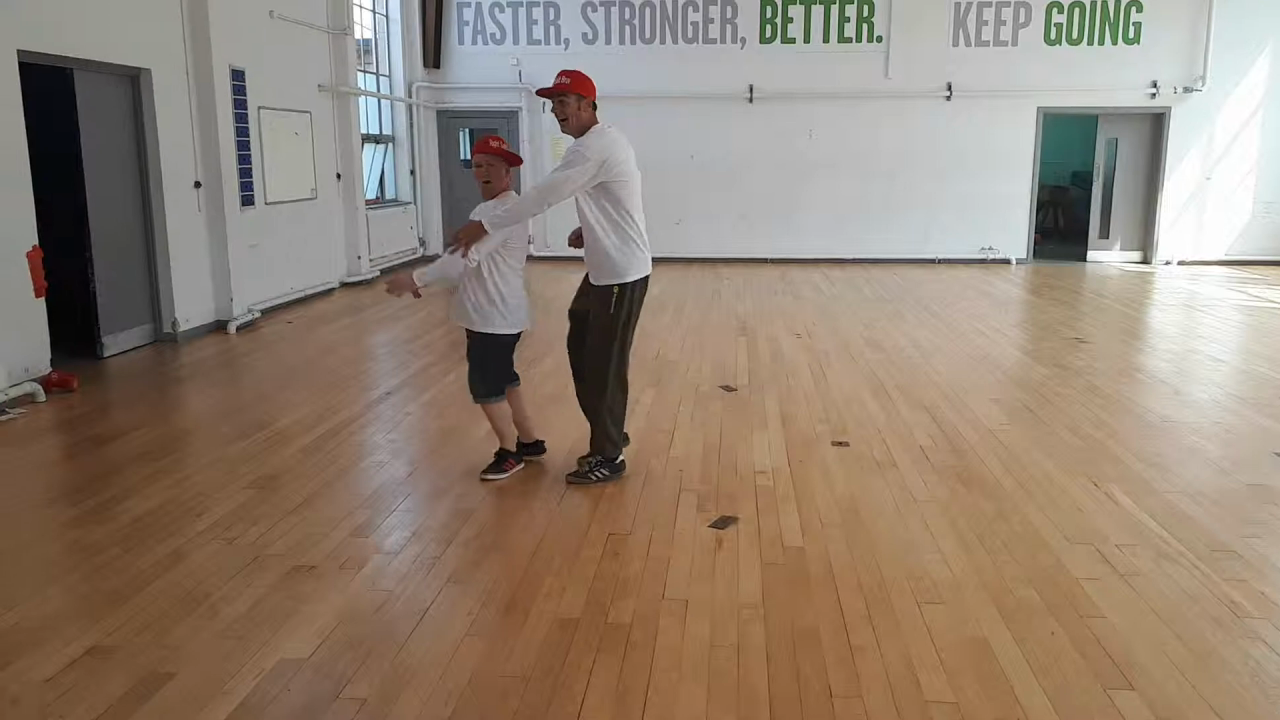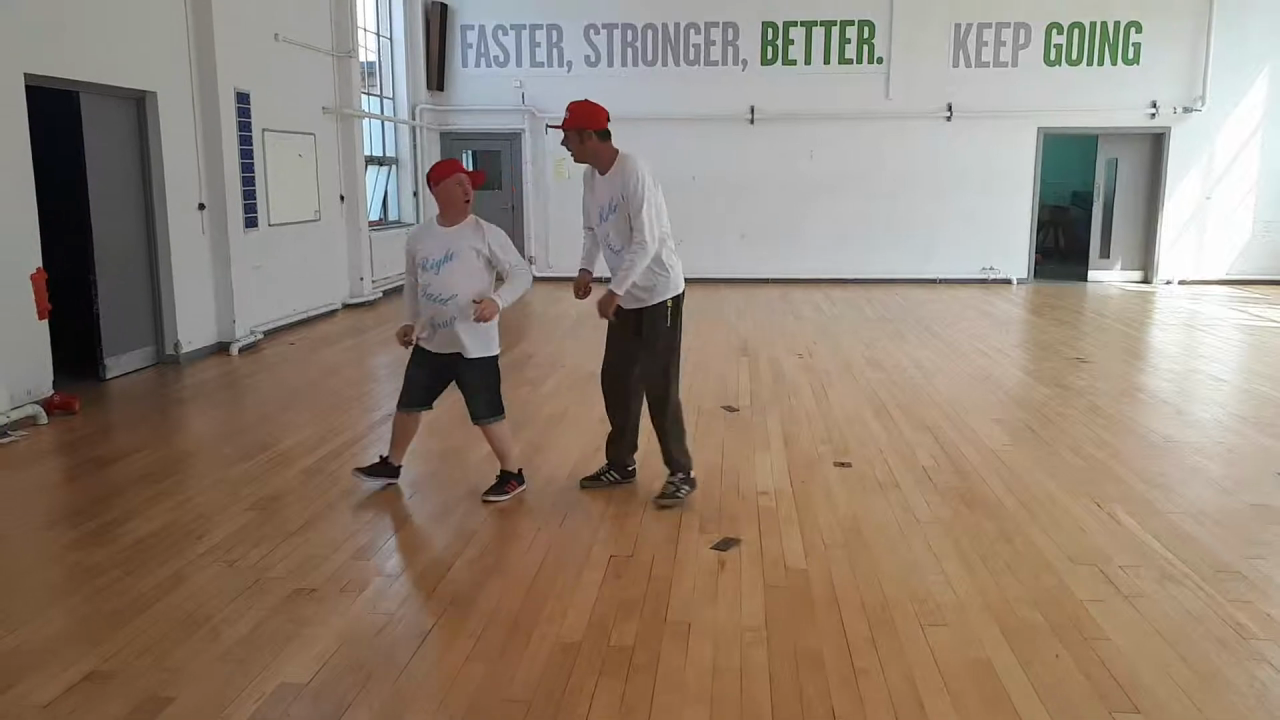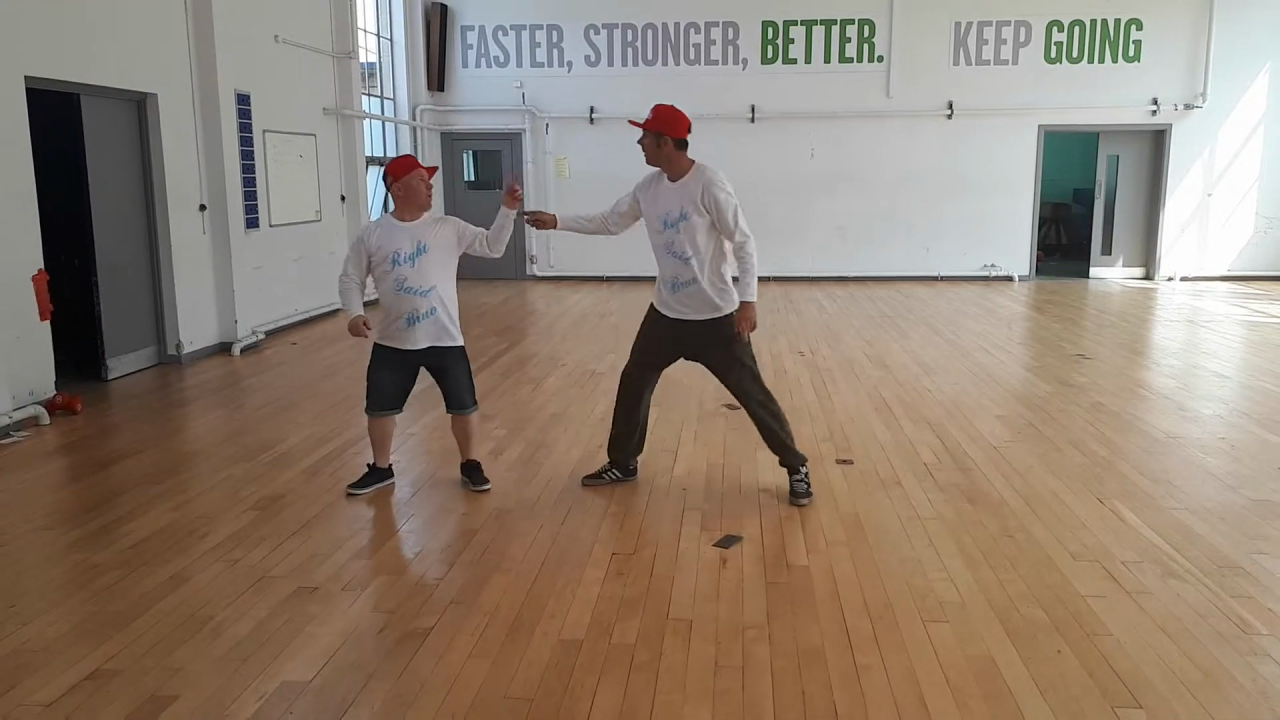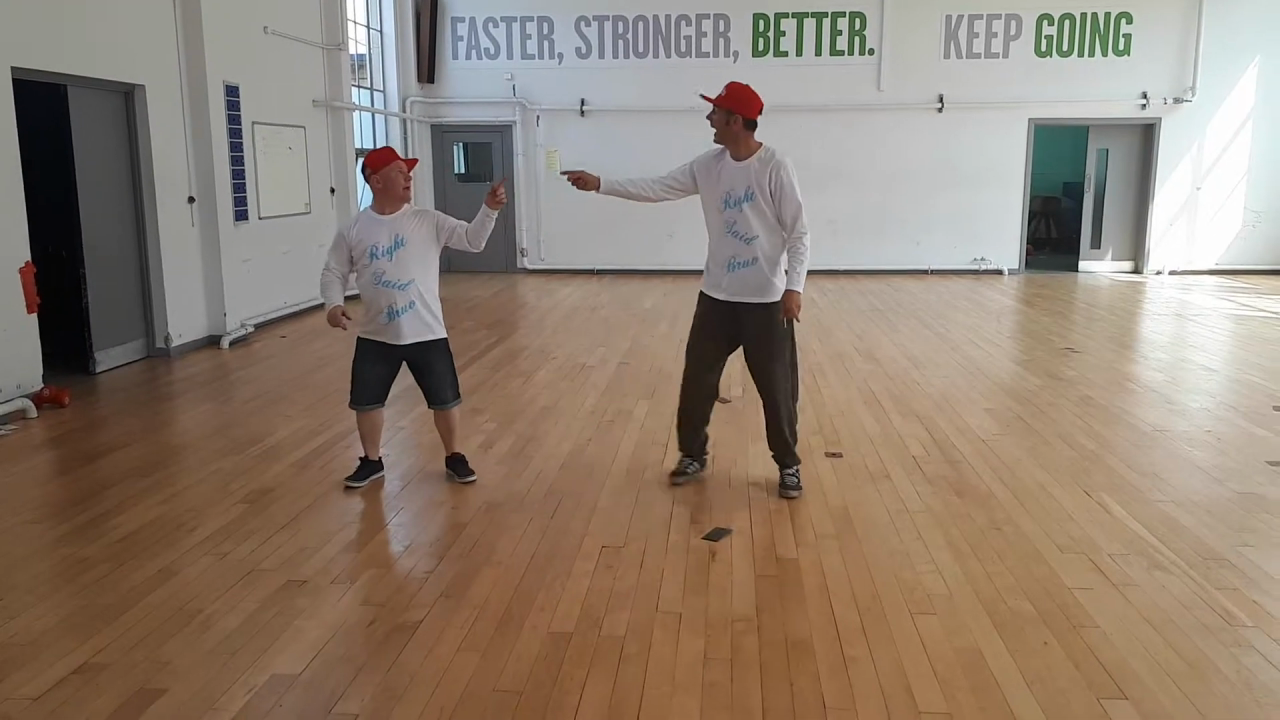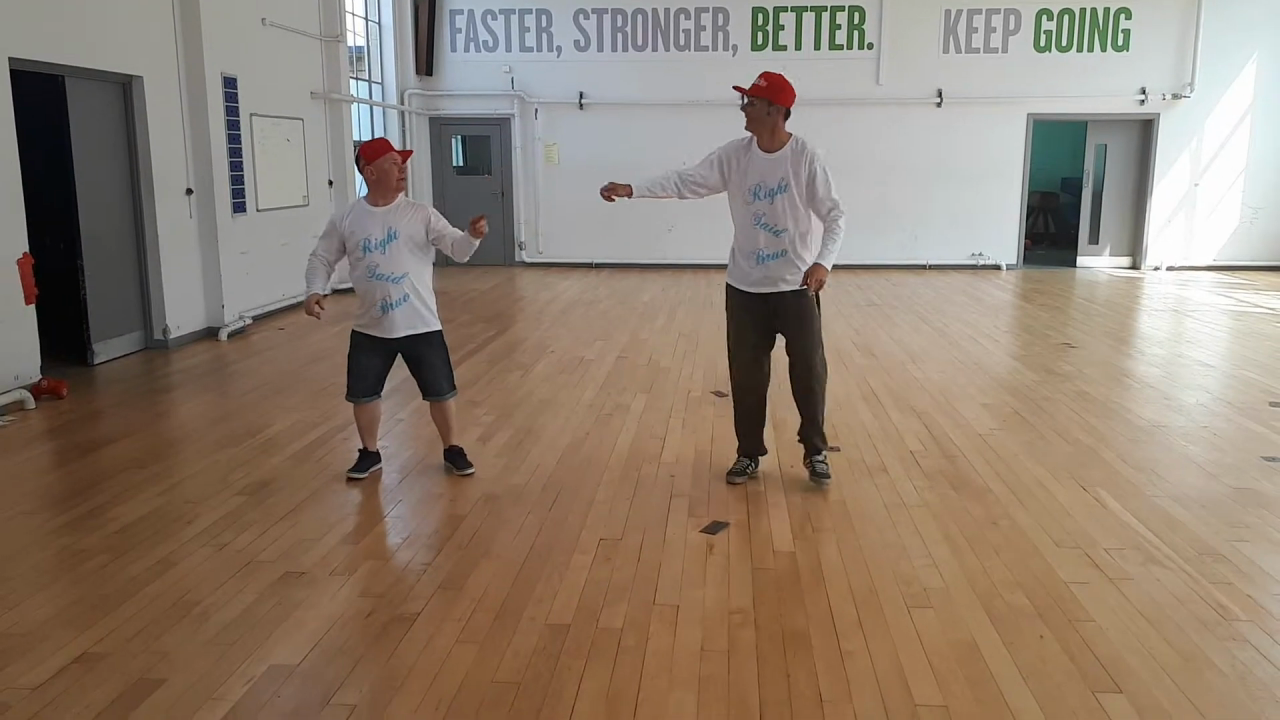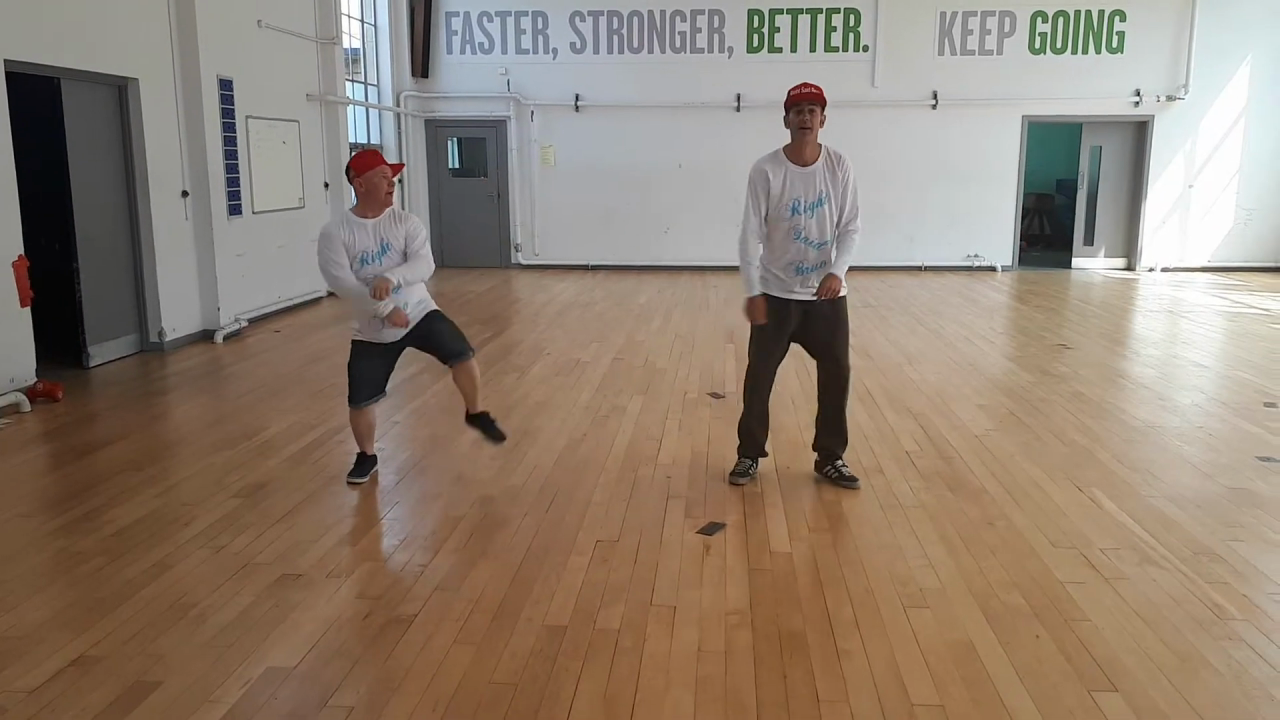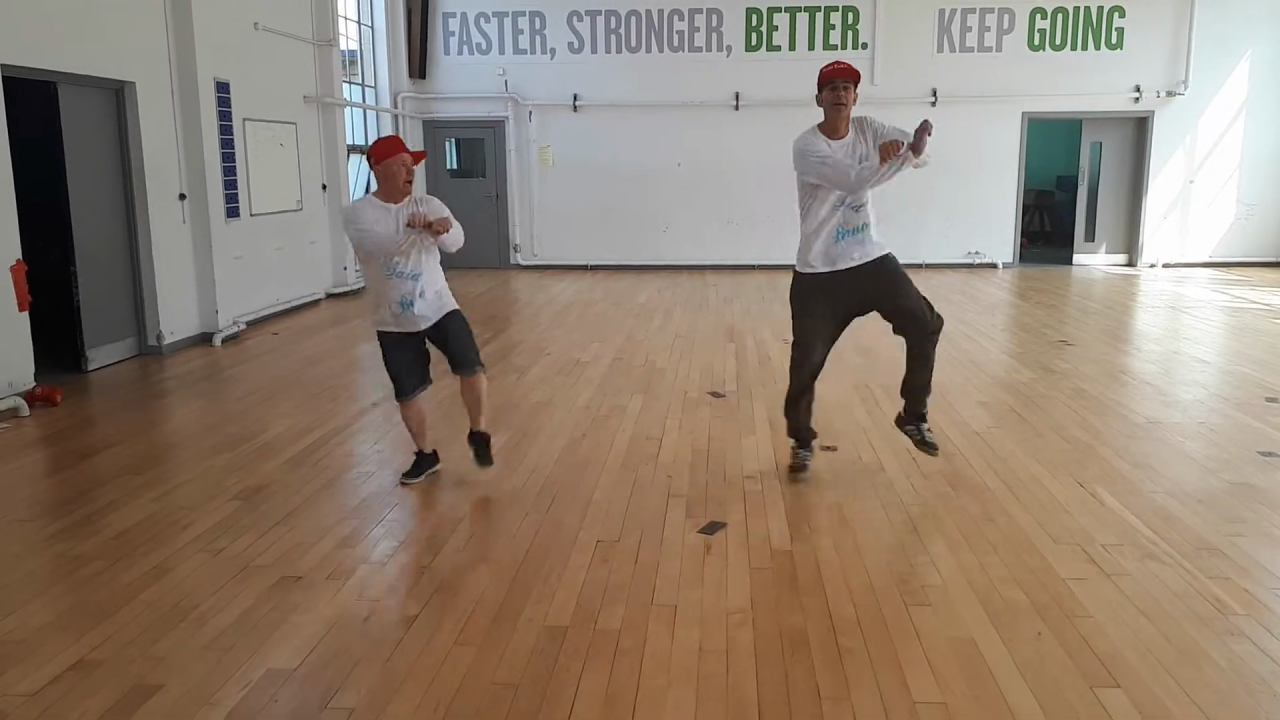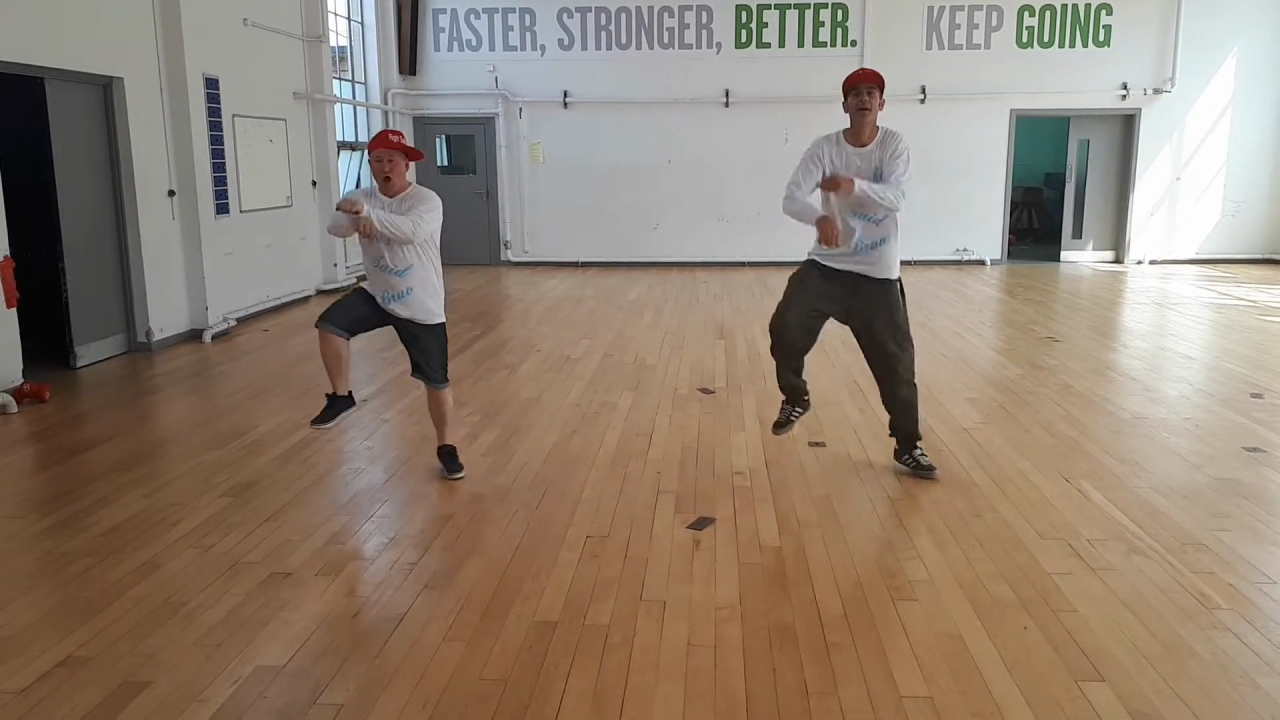
dt=0.3s
person 1, frame 1
left shoulder: (594, 147)
right shoulder: (603, 140)
left elbow: (544, 195)
left wrist: (484, 226)
right wrist: (587, 229)
left hip: (621, 275)
right hip: (606, 269)
left knee: (602, 364)
right knee: (581, 347)
left ankle: (609, 456)
right ankle: (607, 434)
person 1, frame 2
left shoulder: (634, 175)
right shoulder: (591, 177)
left elbow: (647, 240)
left wrist: (617, 291)
right wrist: (586, 268)
left hip: (658, 295)
right hip: (622, 299)
left knee: (659, 386)
right knee: (616, 382)
left ankle: (680, 472)
right ankle: (621, 462)
person 1, frame 3
left shoulder: (710, 183)
right shoulder: (650, 186)
left elbow: (743, 243)
right elbow: (610, 221)
left wrist: (748, 300)
right wrist: (558, 222)
left hip: (713, 311)
right hip: (666, 311)
left knee: (749, 390)
right knee: (634, 383)
left ankle: (794, 467)
right ankle: (622, 462)
person 1, frame 4
left shoulder: (776, 167)
right shoulder: (708, 165)
left elbow: (798, 231)
right elbow: (658, 188)
left wrist: (794, 286)
right wrist: (600, 184)
left hip: (767, 296)
right hip: (717, 294)
left knee: (776, 385)
right knee: (698, 377)
left ankle: (787, 464)
right ankle: (693, 453)
person 1, frame 5
left shoulder: (806, 157)
right shoulder: (733, 154)
left elbow: (834, 215)
right elbow: (685, 182)
left wrist: (823, 261)
right wrist: (631, 190)
left hip: (795, 285)
right hip: (744, 285)
left knee: (809, 369)
right knee: (747, 375)
left ankle: (815, 451)
right ankle: (749, 452)
person 1, frame 6
left shoulder: (838, 165)
right shoulder: (765, 170)
left elbow: (851, 227)
right elbow: (751, 234)
left wrist: (837, 274)
right wrist: (754, 291)
left hip: (825, 290)
right hip: (776, 291)
left knee: (836, 375)
right knee: (758, 377)
left ankle: (830, 458)
right ankle: (749, 455)
person 1, frame 7
left shoulder: (869, 129)
right shoulder: (807, 146)
left elbow: (917, 146)
right elbow: (853, 181)
left wrist: (913, 143)
right wrist: (906, 153)
left hip: (870, 257)
right hip: (819, 269)
left knee: (925, 326)
right knee: (805, 361)
left ankle: (914, 416)
right ankle: (801, 440)
person 1, frame 8
left shoulder: (894, 143)
right shoulder: (823, 148)
left elbow: (893, 195)
right elbow: (792, 201)
left wrist: (855, 187)
right wrist: (821, 218)
left hip: (880, 274)
right hip: (827, 266)
left knee: (896, 363)
right knee: (787, 332)
left ankle: (909, 445)
right ankle: (795, 395)
person 2, frame 1
left shoulder: (504, 212)
right shoulder: (486, 209)
left elbow: (470, 257)
right elbow: (468, 255)
left wrist: (417, 279)
right wrist: (430, 274)
left hip: (495, 320)
right hip: (486, 317)
left knee: (488, 390)
right knee: (503, 381)
left ankle: (511, 452)
right ankle: (529, 441)
person 2, frame 2
left shoulder: (486, 235)
right shoulder: (419, 237)
left elbow: (521, 275)
left wrist: (497, 301)
right wrist: (409, 321)
left hip: (475, 345)
right hip: (430, 342)
left knee: (487, 414)
right knee: (409, 405)
left ankle: (512, 475)
right ankle: (391, 465)
person 2, frame 3
left shoulder: (450, 228)
right shoulder: (373, 235)
left elbow: (493, 246)
right elbow: (350, 278)
left wrist: (508, 211)
right wrist: (355, 313)
left hip: (445, 338)
right hip: (393, 340)
left knee: (464, 406)
right knee: (380, 407)
left ankle: (470, 464)
right ankle: (381, 468)
person 2, frame 4
left shoulder: (429, 221)
right shoulder: (353, 230)
left elbow: (473, 241)
right elbow: (334, 272)
left wrist: (490, 209)
right wrist: (334, 303)
left hip: (427, 332)
right hip: (376, 335)
left knee: (445, 400)
right knee: (365, 401)
left ankle: (454, 457)
right ankle: (371, 461)
person 2, frame 5
left shoulder: (421, 214)
right shoulder: (345, 220)
left elbow: (458, 250)
right elbow: (321, 259)
left wrist: (473, 235)
right wrist: (315, 291)
left hip: (421, 324)
right hip: (370, 328)
left knee: (440, 392)
right knee: (362, 395)
left ankle: (452, 449)
right ankle: (370, 453)
person 2, frame 6
left shoulder: (406, 221)
right shoulder: (333, 233)
left elbow: (424, 265)
right elbow: (340, 280)
left wrist: (392, 280)
right wrist: (383, 309)
left hip: (418, 312)
right hip: (373, 329)
left knee: (462, 354)
right knee: (361, 400)
left ankle: (477, 414)
right ankle: (366, 457)
person 2, frame 7
left shoulder: (428, 205)
right shoulder: (358, 212)
left elbow: (456, 240)
right elbow: (379, 245)
left wrist: (440, 228)
right wrist: (422, 227)
left hip: (437, 307)
right hip: (395, 320)
left knee: (471, 371)
right knee: (408, 394)
left ankle: (479, 434)
right ankle: (425, 455)
person 2, frame 8
left shoulder: (427, 201)
right shoulder: (360, 199)
left elbow: (410, 230)
right elbow: (336, 226)
left wrist: (365, 212)
right wrist: (355, 221)
left hip: (423, 306)
right hip: (376, 295)
left knee: (435, 382)
right knee: (330, 327)
left ankle: (446, 447)
right ankle: (340, 397)
